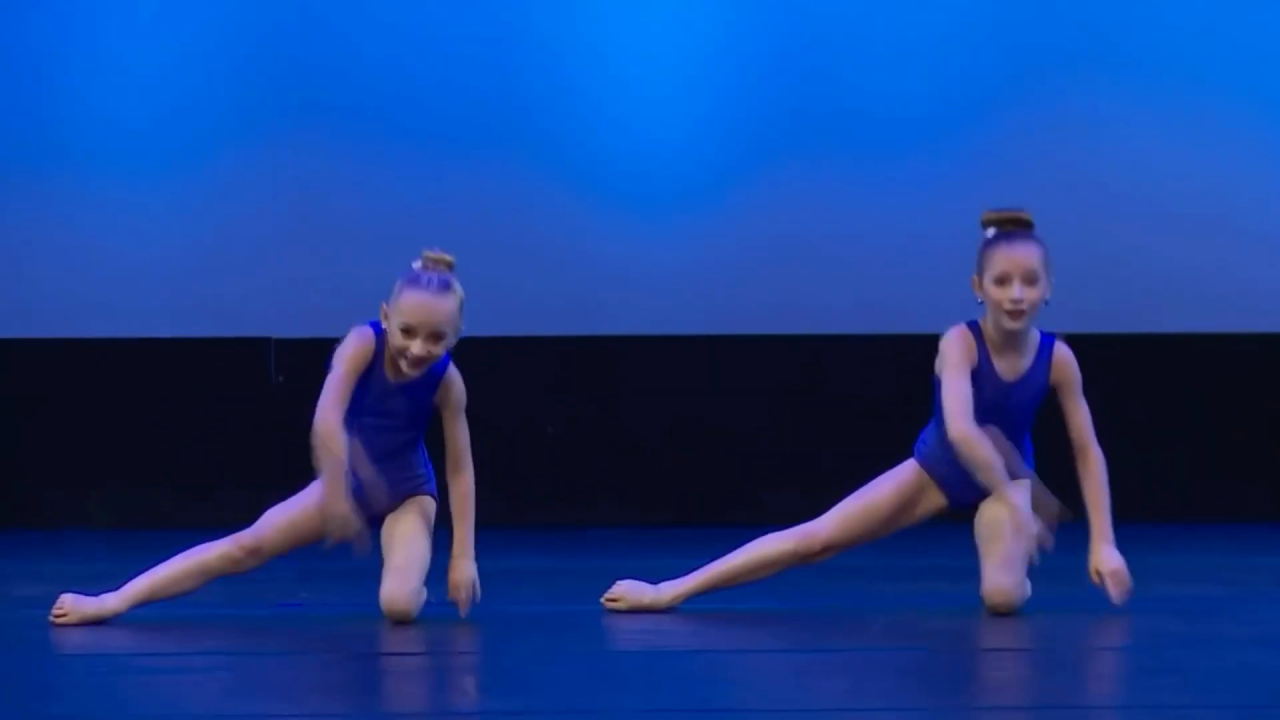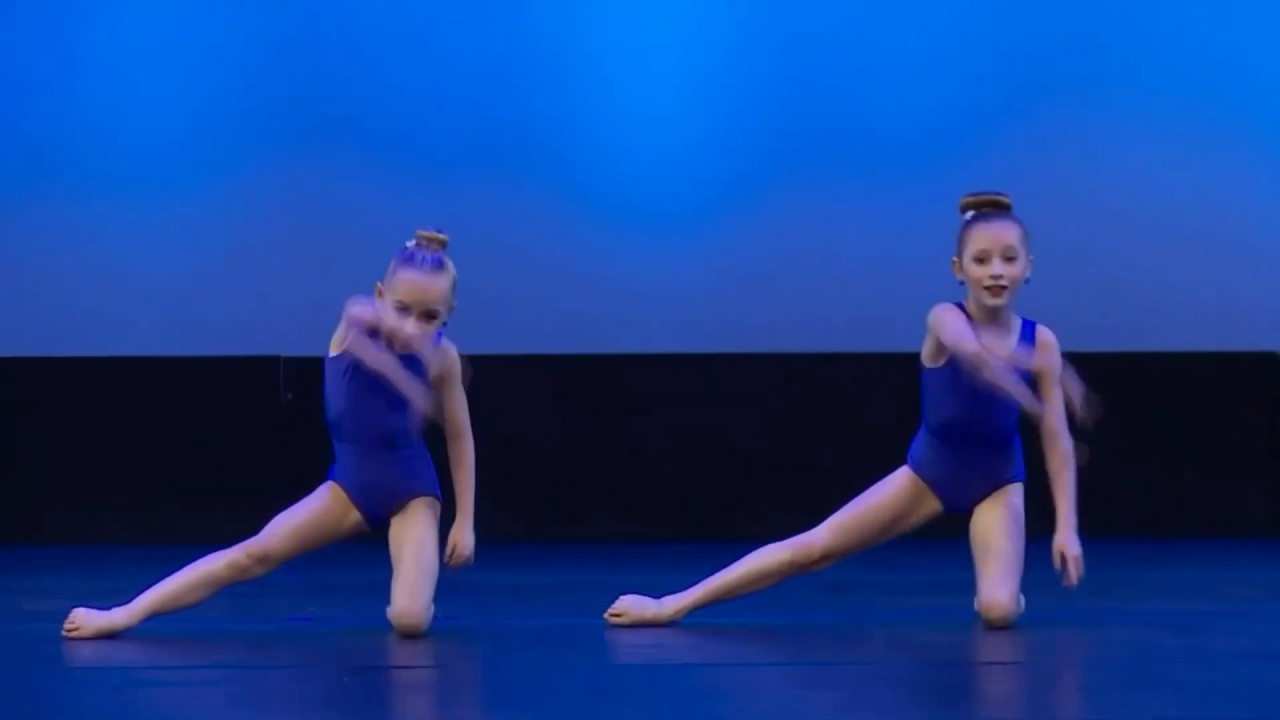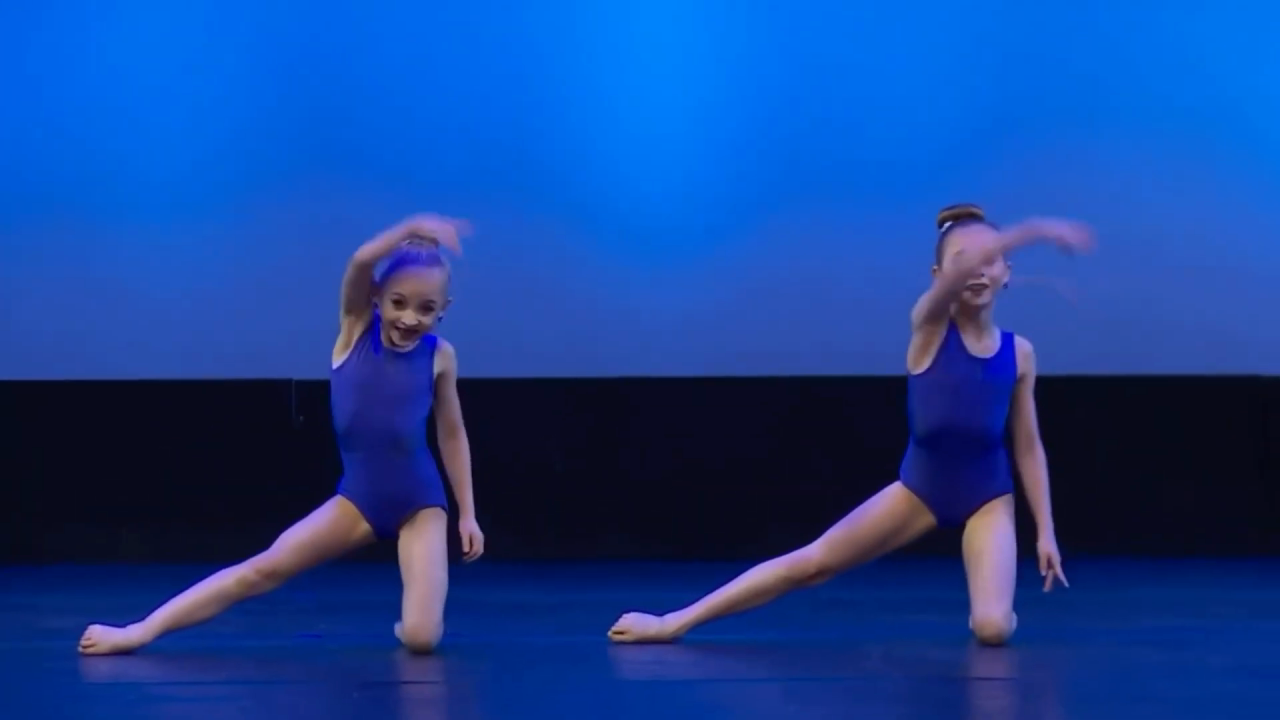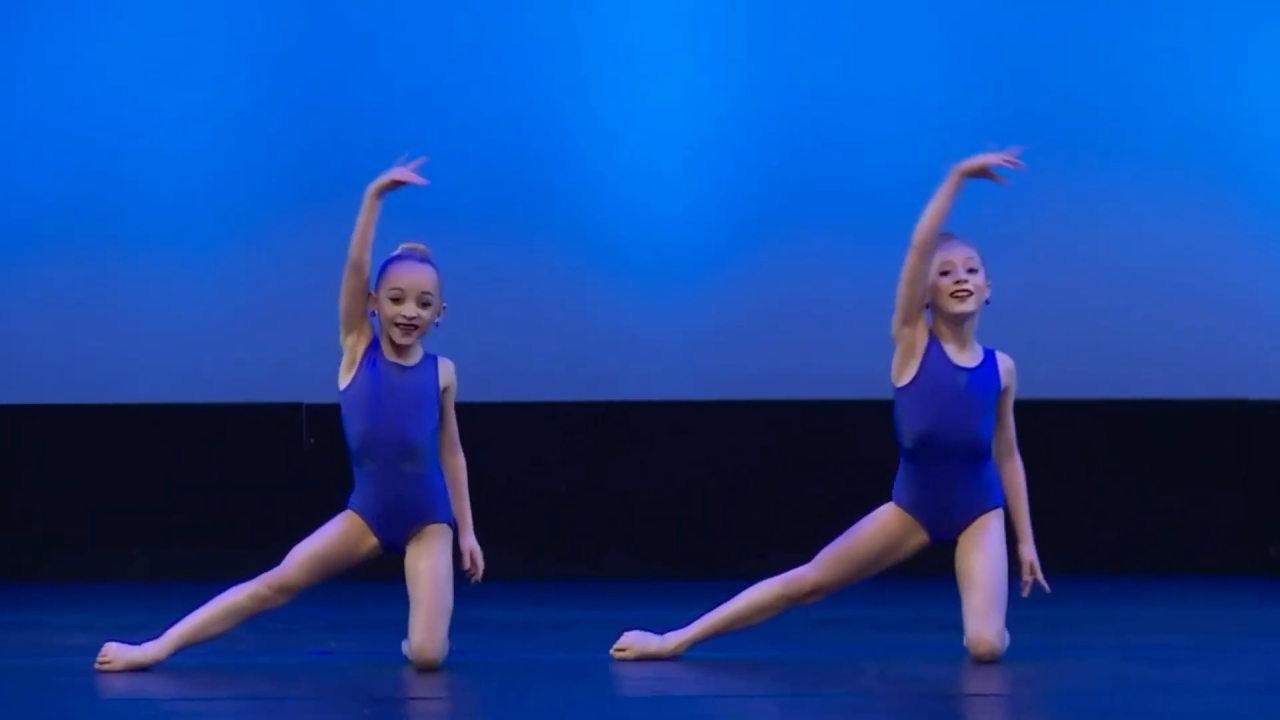
dt=0.3s
person 1, frame 1
left shoulder: (1057, 357)
right shoulder: (959, 341)
left elbow: (1088, 452)
right elbow: (961, 430)
left wrist: (1103, 542)
right wrist: (1019, 505)
left hip: (1007, 477)
right hip: (937, 467)
left knee: (1003, 595)
right knee: (816, 537)
left ankle: (1015, 575)
right ankle: (671, 590)
person 1, frame 2
left shoulder: (1041, 340)
right shoulder: (944, 319)
left elbow: (1057, 439)
right elbow: (972, 350)
left wrist: (1066, 526)
right wrist: (1043, 381)
left hip: (998, 483)
right hip: (928, 471)
left knee: (1000, 610)
right knee: (813, 547)
left ankle: (1004, 588)
right ankle: (672, 604)
person 1, frame 3
left shoulder: (1018, 352)
right shoulder: (929, 327)
left elbow: (1028, 446)
right elbow: (960, 261)
left wrist: (1046, 531)
right wrist: (1034, 231)
left hip: (988, 495)
right hip: (919, 486)
left knee: (993, 628)
right knee: (810, 561)
left ankle: (991, 609)
right ankle: (678, 621)
person 1, frame 4
left shoulder: (1001, 367)
right shoulder: (911, 341)
left elbow: (1007, 455)
right elbow: (921, 244)
left wrist: (1026, 539)
right wrist: (958, 175)
left hip: (980, 513)
right hip: (912, 508)
left knee: (987, 645)
right knee: (806, 581)
left ankle: (987, 624)
right ankle: (676, 639)
person 2, frame 1
left shoulder: (446, 379)
right shoulder: (363, 341)
left elbow: (460, 467)
right elbow: (326, 423)
left wrist: (463, 555)
right wrist: (339, 499)
left hip: (408, 492)
right hip: (347, 480)
left knee: (400, 604)
right knee: (246, 546)
left ankle: (412, 584)
right ankle: (114, 600)
person 2, frame 2
left shoulder: (443, 356)
right shoulder: (359, 321)
left elbow: (461, 441)
right elbow: (359, 314)
left wrist: (464, 521)
left hip: (412, 492)
right hip: (349, 485)
left knee: (410, 619)
right knee: (254, 554)
left ankle: (416, 597)
right ankle: (125, 614)
person 2, frame 3
left shoulder: (439, 355)
right shoulder: (356, 329)
left elbow: (453, 436)
right elbow: (360, 264)
left wrist: (468, 513)
right wrist: (408, 232)
left hip: (421, 505)
right hip: (358, 498)
left knee: (421, 637)
right knee: (264, 568)
left ankle: (414, 616)
right ankle: (141, 631)
person 2, frame 4
left shoulder: (441, 371)
right shoulder: (357, 349)
left elbow: (451, 452)
right elbow: (355, 267)
left wrist: (466, 529)
right wrist: (376, 194)
left hip: (429, 521)
right hip: (366, 513)
left knee: (427, 654)
right knee: (277, 583)
left ankle: (420, 631)
right ankle: (156, 647)
